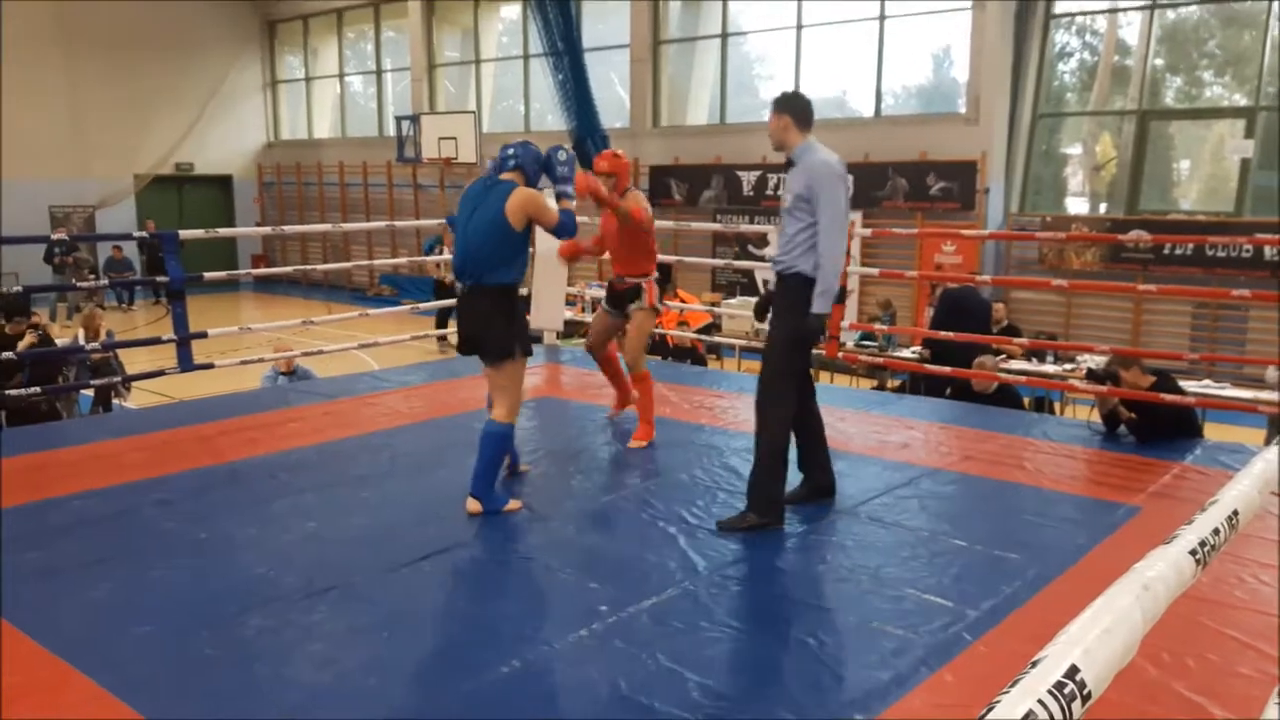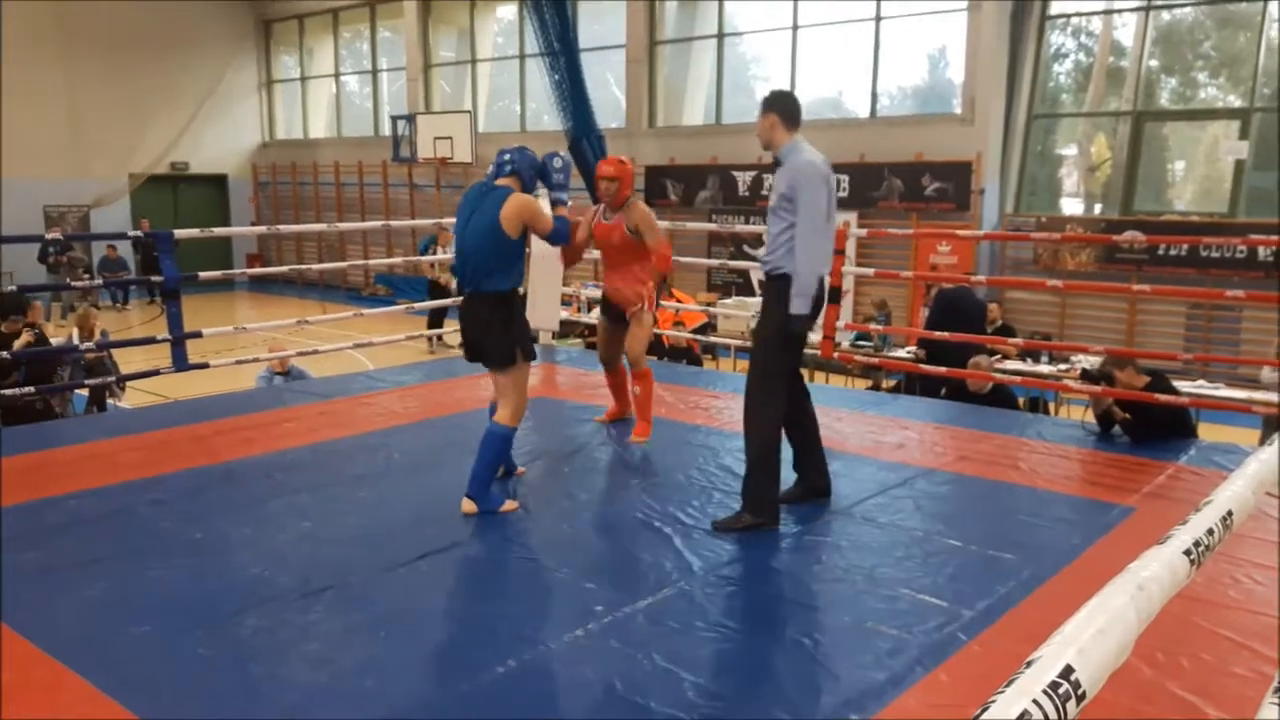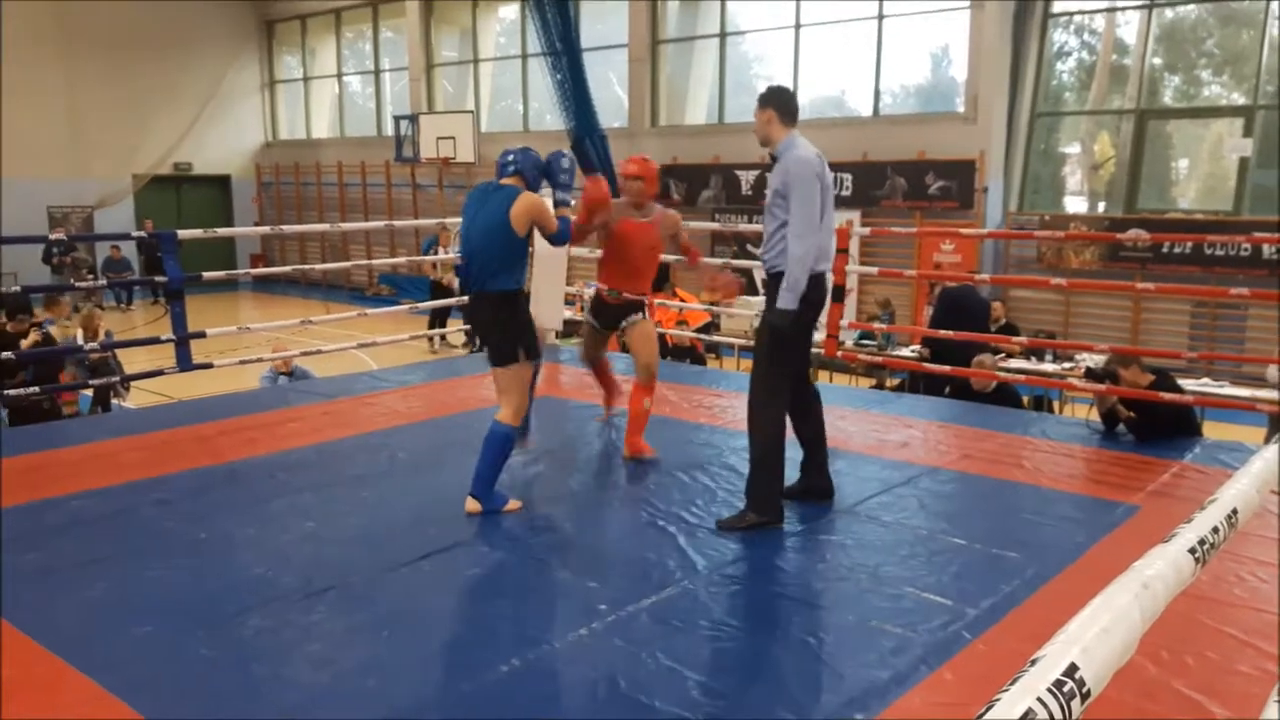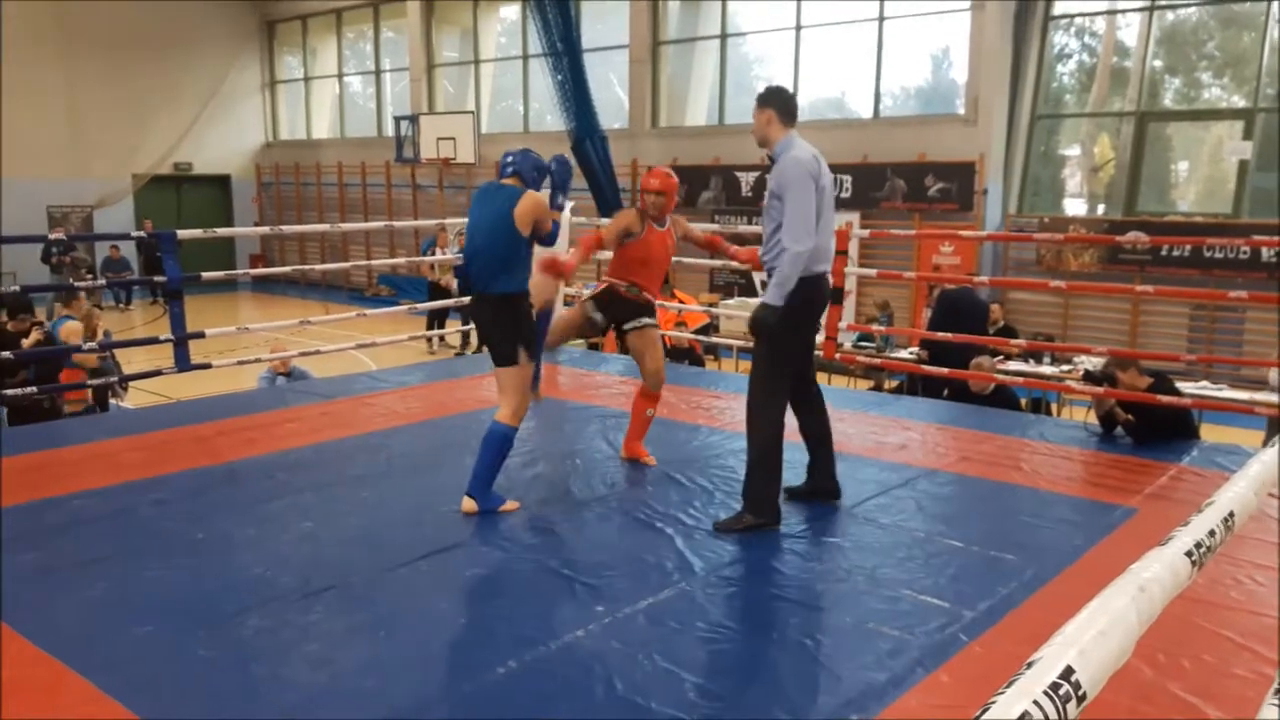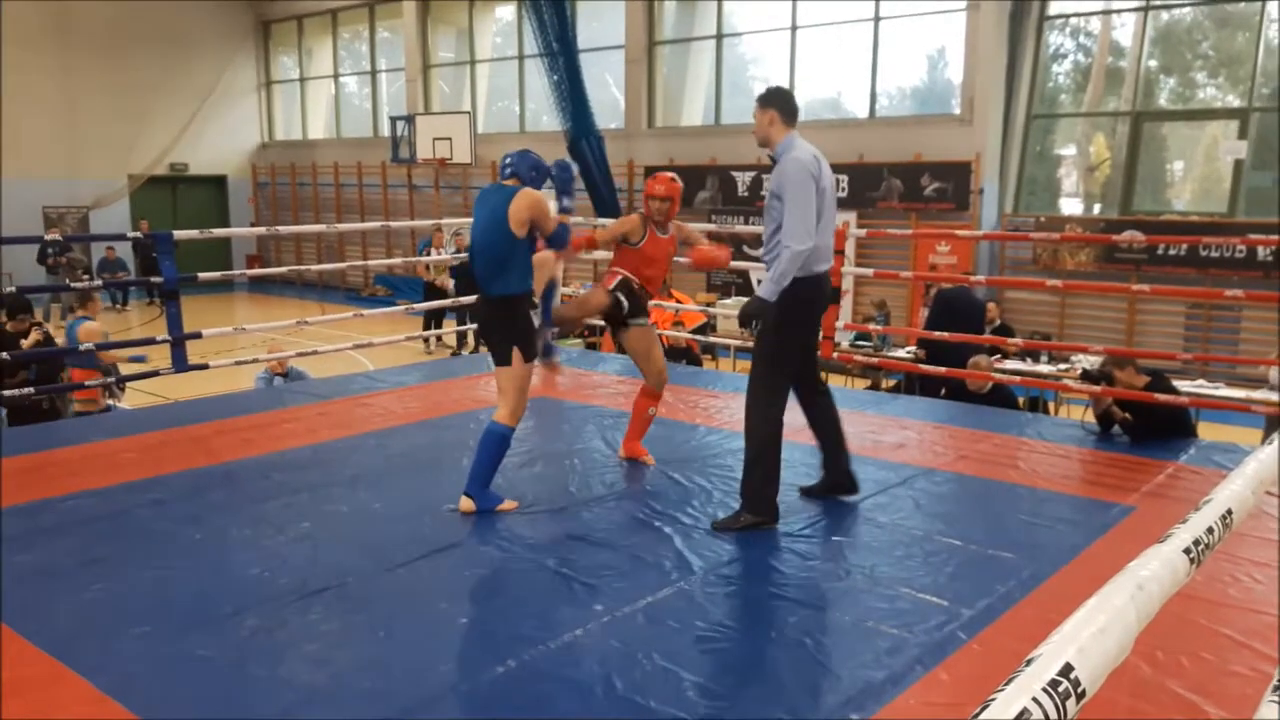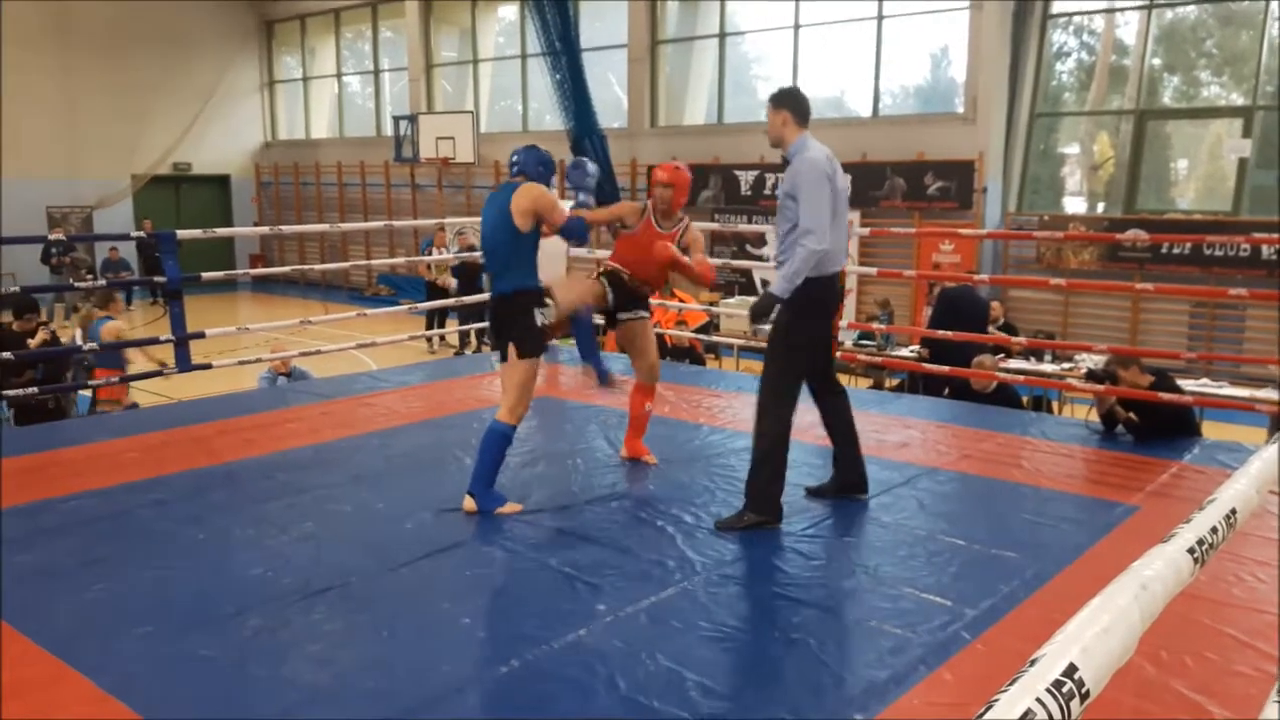
dt=0.1s
person 1, frame 1
left shoulder: (823, 167)
right shoulder: (801, 168)
left elbow: (830, 242)
left wrist: (820, 308)
right wrist: (773, 289)
left hip: (805, 291)
right hip: (792, 288)
left knee: (774, 392)
right knee: (796, 387)
left ankle: (765, 504)
right ankle: (818, 478)
person 1, frame 2
left shoulder: (807, 166)
right shoulder: (790, 166)
left elbow: (812, 243)
left wrist: (799, 308)
left hip: (792, 292)
right hip: (782, 287)
left knee: (763, 393)
right knee: (787, 386)
left ankle: (759, 505)
right ankle: (813, 478)
person 1, frame 3
left shoulder: (800, 162)
right shoulder: (797, 160)
left elbow: (804, 240)
left wrist: (785, 304)
left hip: (796, 287)
right hip: (795, 285)
left knee: (767, 392)
right knee: (796, 385)
left ankle: (763, 504)
right ankle: (816, 478)
person 1, frame 4
left shoulder: (795, 162)
right shoulder: (799, 159)
left elbow: (799, 242)
left wrist: (771, 301)
left hip: (795, 288)
right hip: (802, 286)
left knee: (766, 394)
right knee: (801, 384)
left ankle: (760, 506)
right ankle: (822, 479)
person 1, frame 5
left shoulder: (795, 163)
right shoulder: (803, 158)
left elbow: (798, 241)
left wrist: (763, 296)
left hip: (796, 288)
right hip: (807, 286)
left knee: (766, 393)
right knee: (807, 382)
left ankle: (758, 504)
right ankle: (838, 474)
person 1, frame 6
left shoulder: (808, 163)
right shoulder: (816, 158)
left elbow: (815, 241)
left wrist: (776, 292)
left hip: (810, 288)
right hip: (820, 286)
left knee: (777, 393)
right knee: (822, 381)
left ankle: (763, 503)
right ankle: (849, 475)
person 2, frame 1
left shoulder: (474, 189)
right shoulder: (525, 197)
right elbow: (566, 229)
right wrist: (564, 183)
left hip: (468, 302)
right hip: (500, 305)
left knee: (500, 392)
right knee: (506, 405)
left ankle: (504, 456)
right ankle: (481, 494)
person 2, frame 2
left shoulder: (473, 194)
right shoulder: (521, 203)
right elbow: (561, 235)
right wrist: (559, 189)
left hip: (472, 308)
right hip: (500, 311)
left knee: (506, 394)
right knee: (512, 407)
left ankle: (502, 462)
right ankle: (478, 495)
person 2, frame 3
left shoulder: (477, 194)
right shoulder: (529, 202)
right elbow: (560, 236)
right wrist: (563, 188)
left hip: (480, 304)
right hip: (505, 308)
right knee: (513, 406)
left ankle: (519, 431)
right ankle: (481, 494)
person 2, frame 4
left shoulder: (483, 194)
right shoulder: (531, 200)
right elbow: (548, 237)
right wrist: (560, 192)
left hip: (484, 303)
right hip: (508, 308)
right knee: (513, 406)
right ankle: (478, 494)
person 2, frame 5
left shoulder: (487, 197)
right shoulder: (528, 198)
right elbow: (558, 236)
right wrist: (565, 195)
left hip: (494, 303)
right hip: (511, 310)
left knee: (547, 259)
right knee: (510, 409)
left ankle: (542, 344)
right ankle: (476, 494)
person 2, frame 6
left shoulder: (498, 197)
right shoulder: (533, 193)
right elbow: (578, 233)
left hip: (514, 300)
right hip: (517, 307)
left knee: (582, 291)
right knee: (514, 406)
left ankle: (593, 367)
right ankle: (479, 494)
person 3, frame 1
left shoulder: (634, 198)
right shoulder: (604, 209)
left elbow: (641, 220)
right elbow: (598, 245)
left wrist: (604, 197)
right wrist: (577, 248)
left hip: (642, 289)
right hip: (619, 287)
left knee: (633, 359)
right knee: (595, 345)
left ankle: (645, 428)
right ankle: (625, 394)
person 3, frame 2
left shoulder: (638, 213)
right shoulder: (594, 215)
left elbow: (663, 256)
right elbow: (573, 252)
left wrist: (638, 287)
left hip: (639, 296)
right hip: (612, 295)
left knee: (635, 355)
right knee: (608, 359)
left ankle: (643, 423)
right ankle: (621, 406)
person 3, frame 3
left shoulder: (667, 219)
right shoulder: (610, 209)
left elbow: (689, 250)
right elbow: (578, 232)
left wrist: (715, 278)
right wrist: (589, 207)
left hip: (635, 304)
right hip: (604, 298)
left knee: (648, 367)
right knee: (591, 357)
left ankle: (634, 440)
right ankle: (611, 394)
person 3, frame 4
left shoulder: (676, 225)
right shoulder: (630, 218)
left elbow: (705, 240)
right elbow: (598, 240)
left wrist: (735, 252)
right wrist: (570, 261)
left hip: (642, 308)
right hip: (613, 294)
left knee: (655, 377)
right knee: (550, 338)
left ankle: (633, 445)
person 3, frame 5
left shoulder: (682, 232)
right shoulder: (634, 223)
left elbow: (720, 256)
right elbow: (592, 239)
left wrist: (712, 255)
left hip: (637, 306)
right hip: (618, 288)
left knee: (657, 375)
right knee: (594, 304)
left ankle: (632, 444)
person 3, frame 6
left shoulder: (689, 234)
right shoulder: (632, 211)
left elbow: (706, 278)
right elbow: (587, 218)
left wrist: (678, 260)
left hip: (636, 299)
right hip: (612, 281)
left knee: (650, 370)
left ankle: (634, 442)
